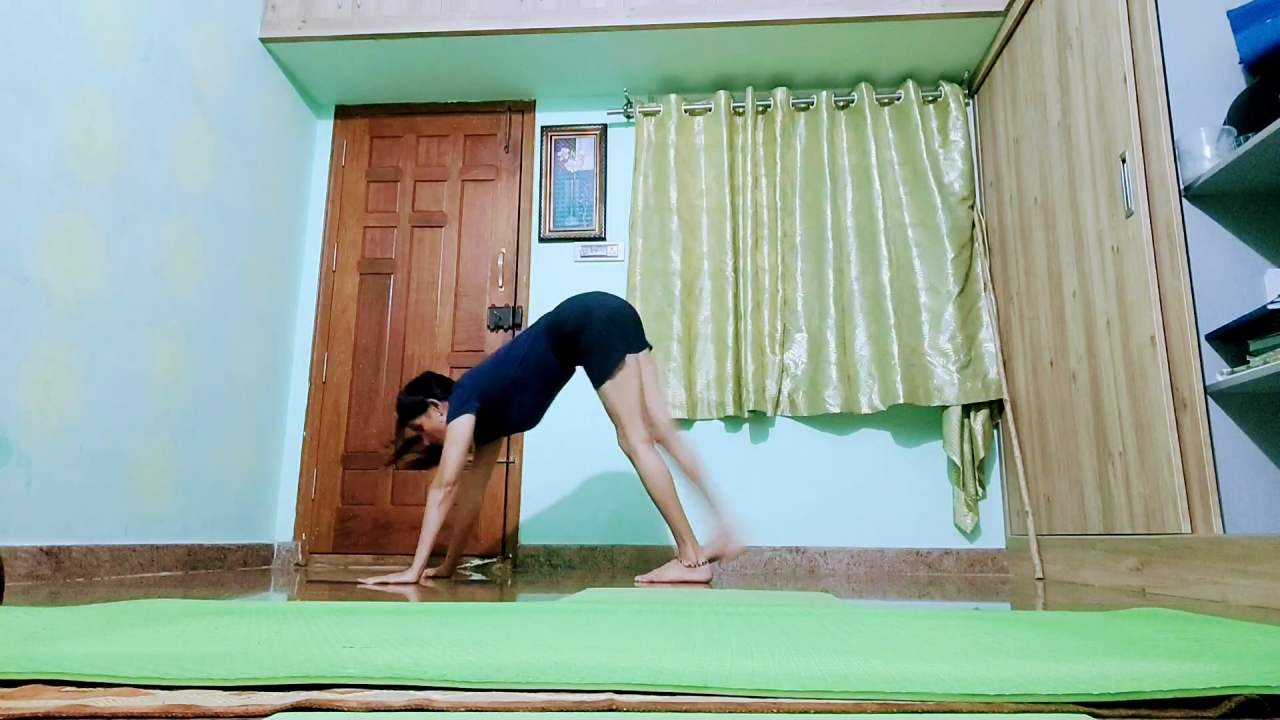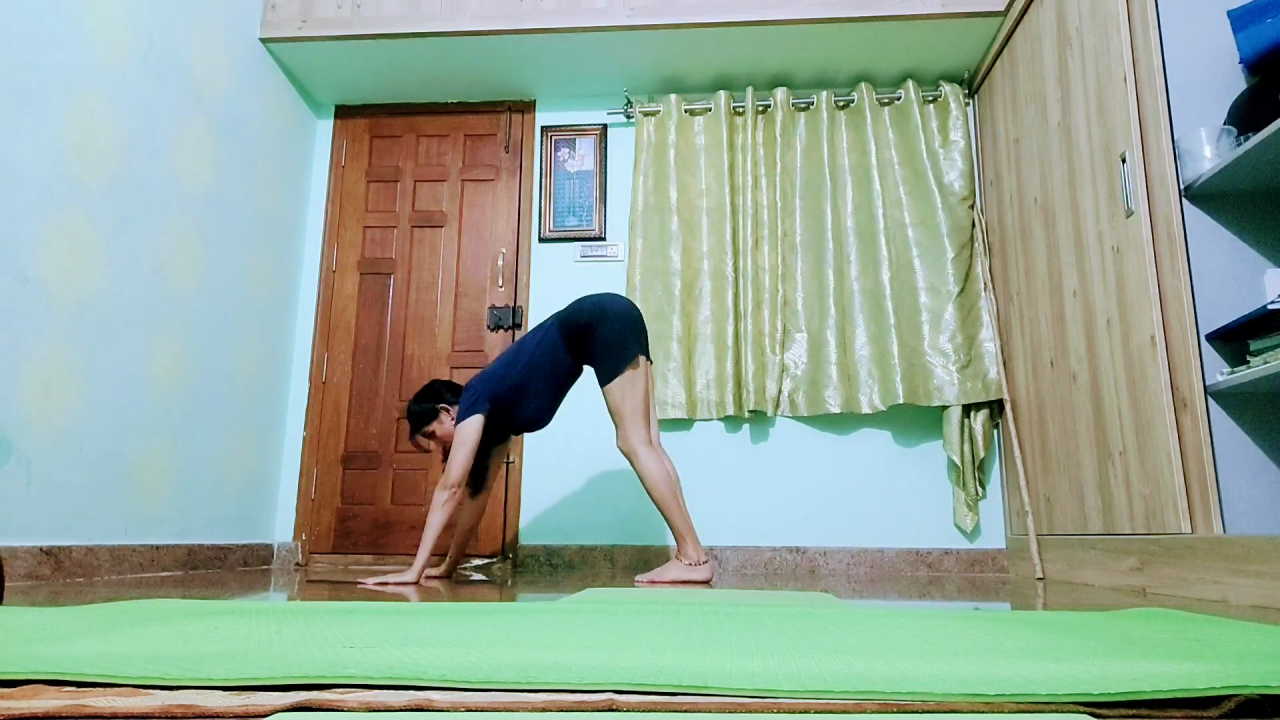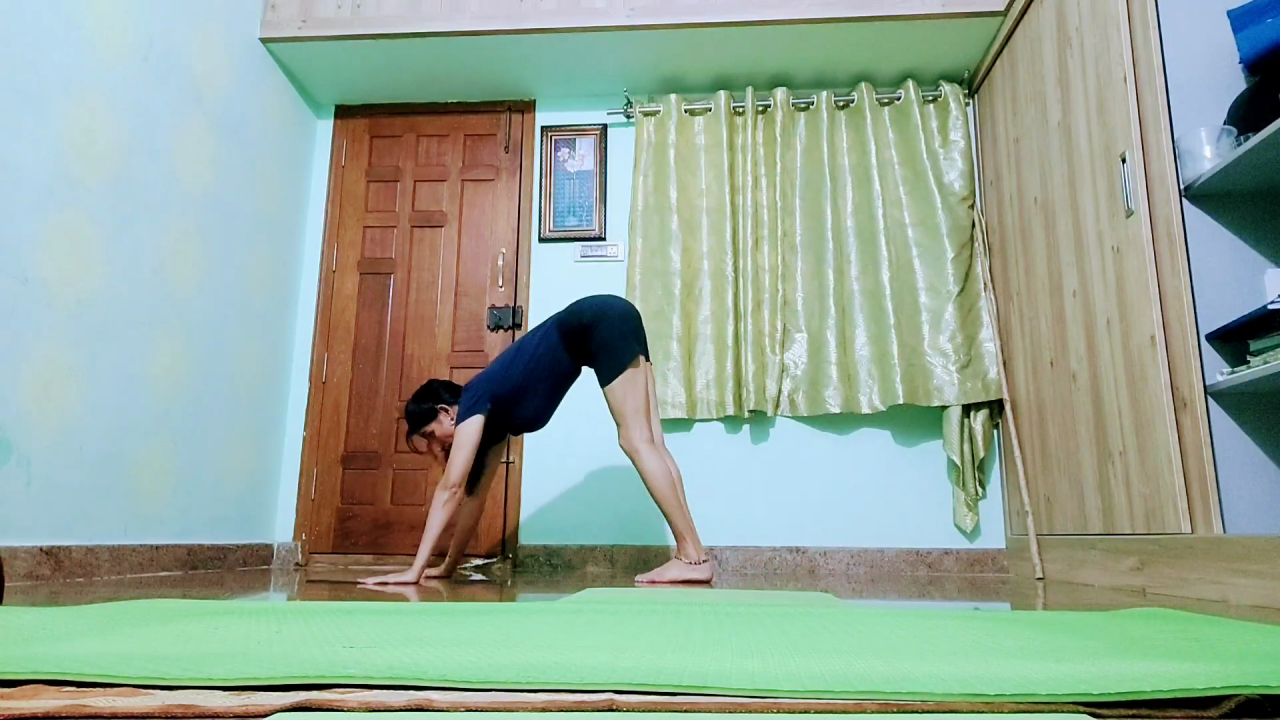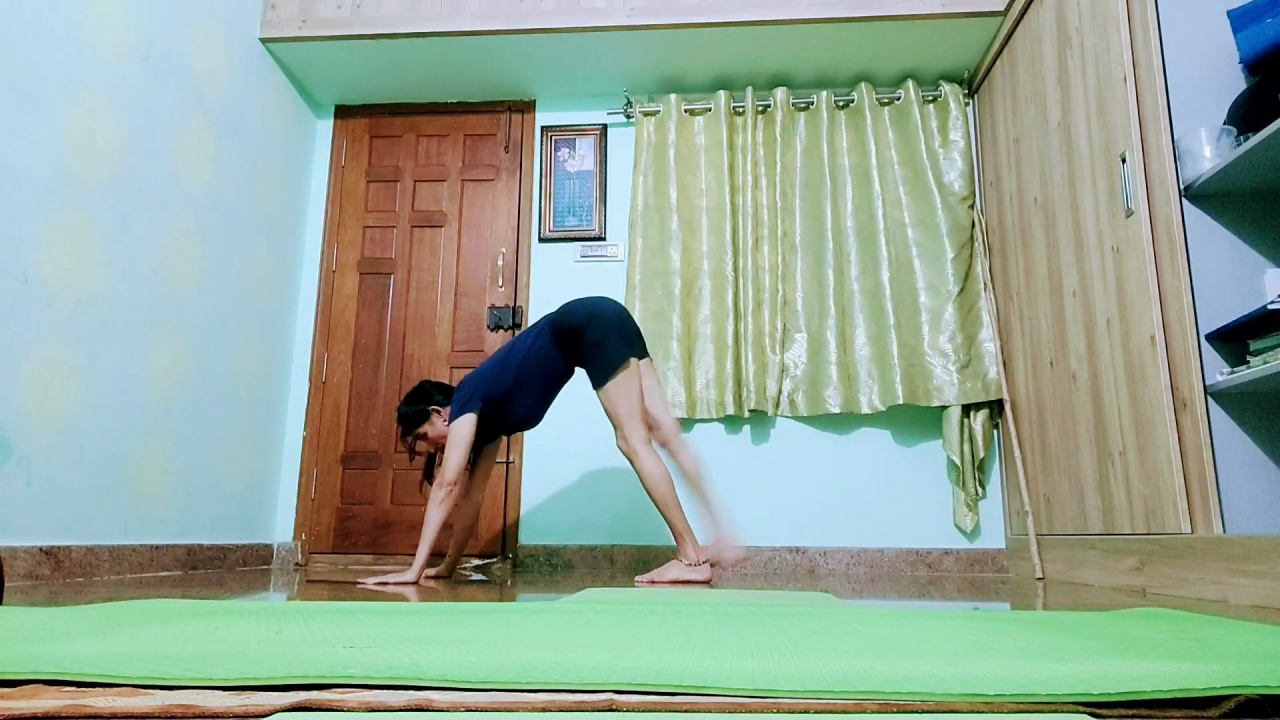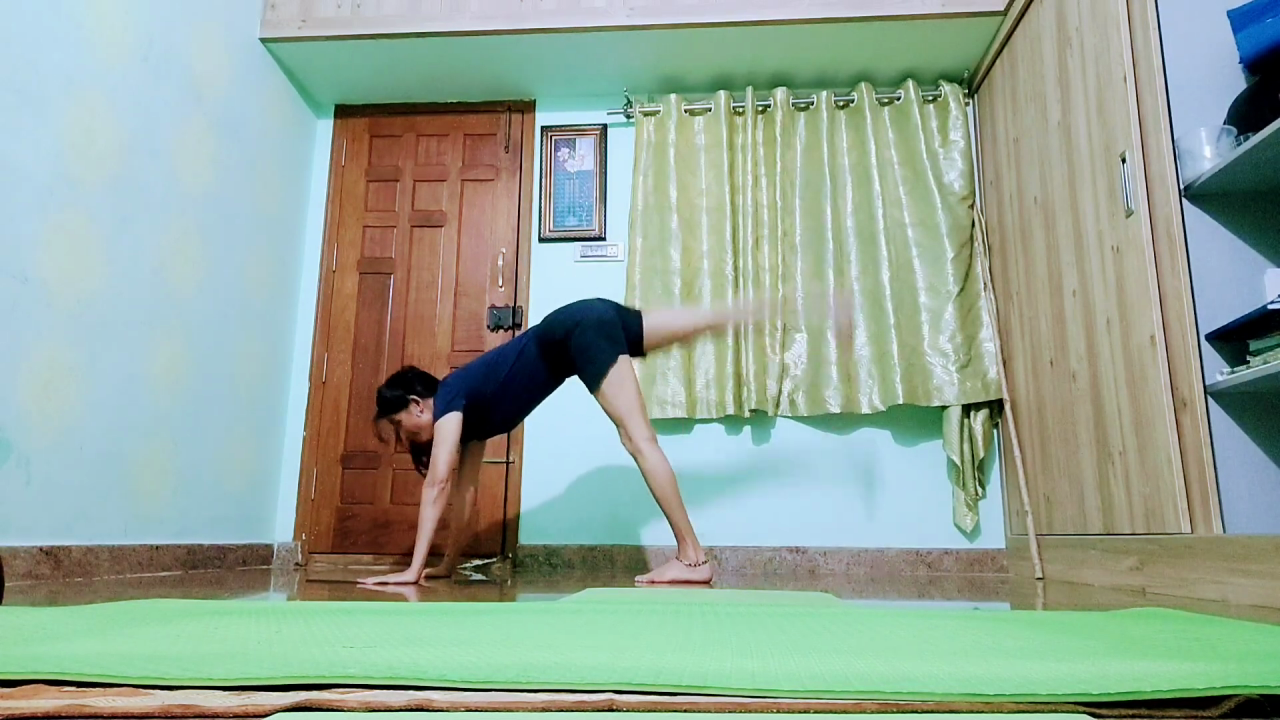
dt=0.2s
person 1, frame 1
left shoulder: (463, 402)
right shoulder: (488, 413)
left elbow: (445, 487)
right elbow: (472, 490)
left wrist: (416, 569)
right wrist: (448, 565)
left hip: (591, 322)
right hip: (604, 316)
left knee: (636, 441)
right knee: (661, 432)
left ankle: (692, 556)
right ankle: (723, 531)
person 1, frame 2
left shoulder: (474, 403)
right shoulder: (495, 413)
left elbow: (451, 489)
right elbow: (476, 491)
left wrist: (416, 569)
right wrist: (449, 565)
left hip: (603, 322)
right hip: (606, 323)
left knee: (636, 444)
right knee: (647, 444)
left ankle: (693, 557)
right ankle: (690, 553)
person 1, frame 3
left shoulder: (474, 403)
right shoulder: (493, 412)
left elbow: (451, 489)
right elbow: (473, 492)
left wrist: (416, 569)
right wrist: (449, 565)
left hip: (602, 322)
right hip: (604, 323)
left knee: (638, 442)
right knee: (651, 443)
left ankle: (692, 556)
right ankle: (691, 552)
person 1, frame 4
left shoulder: (466, 407)
right shoulder: (479, 415)
left elbow: (449, 488)
right elbow: (473, 488)
left wrist: (416, 571)
right wrist: (449, 564)
left hip: (595, 325)
right hip: (592, 325)
left knee: (636, 443)
right knee: (666, 433)
left ankle: (693, 557)
right ankle: (720, 541)
person 1, frame 5
left shoulder: (447, 403)
right shoulder: (466, 414)
left elbow: (438, 484)
right elbow: (464, 489)
left wrist: (413, 569)
right wrist: (448, 562)
left hip: (579, 331)
right hip: (585, 327)
left knee: (638, 438)
right knee: (712, 320)
left ankle: (693, 557)
